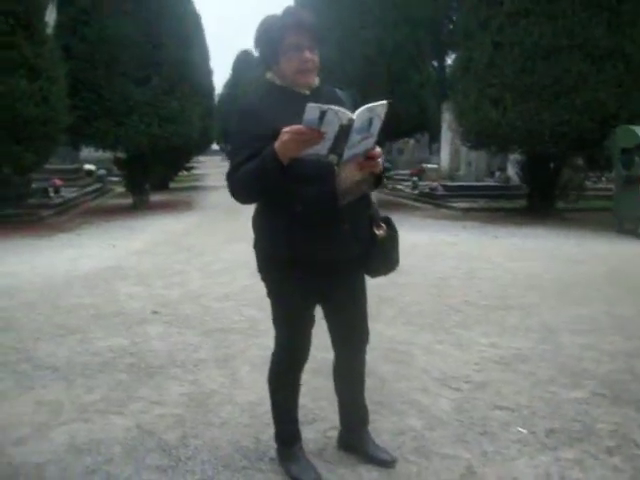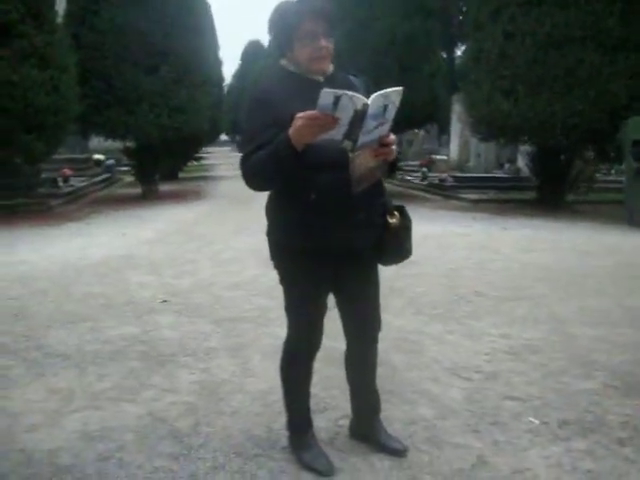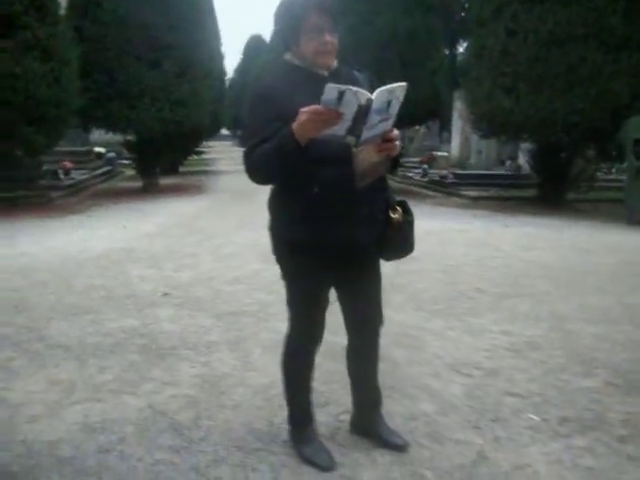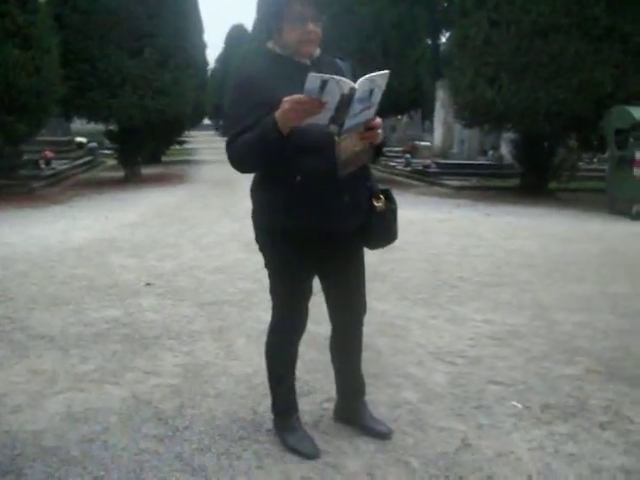
dt=0.3s
person 1, frame 1
left shoulder: (337, 99)
right shoulder: (255, 109)
left elbow: (359, 162)
right elbow: (241, 187)
left wrist: (373, 164)
right wrist: (279, 154)
left hip: (344, 248)
right hip: (290, 255)
left knee: (353, 343)
right knee: (292, 348)
left ankle: (354, 431)
person 1, frame 2
left shoulder: (351, 87)
right shoulder: (268, 94)
left elbow: (372, 148)
right elbow: (255, 174)
left wrist: (387, 151)
right wrist: (293, 140)
left hip: (358, 236)
right hip: (303, 243)
left knee: (365, 331)
right knee: (304, 336)
left ankle: (366, 420)
right ankle: (300, 434)
person 1, frame 3
left shoulder: (354, 81)
right shoulder: (272, 88)
left elbow: (375, 146)
right elbow: (258, 167)
left wrist: (390, 146)
right wrist: (297, 135)
left hip: (360, 230)
right hip: (305, 237)
left knee: (366, 326)
right knee: (306, 331)
left ankle: (367, 414)
right ankle: (301, 428)
person 1, frame 4
left shoulder: (335, 69)
right shoulder: (253, 74)
left elbow: (356, 134)
right elbow: (240, 155)
left wrist: (373, 135)
right wrist: (279, 123)
left hip: (343, 219)
right hip: (288, 226)
left knee: (350, 315)
right knee: (289, 320)
left ankle: (351, 403)
right ankle: (285, 417)
